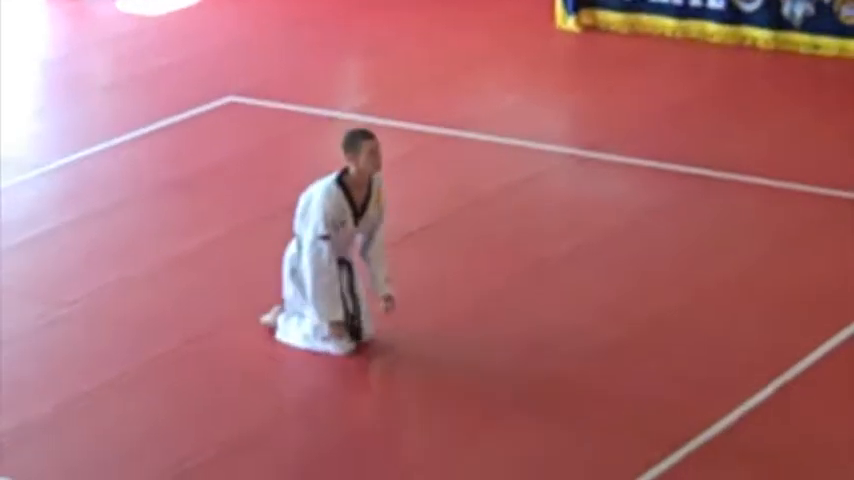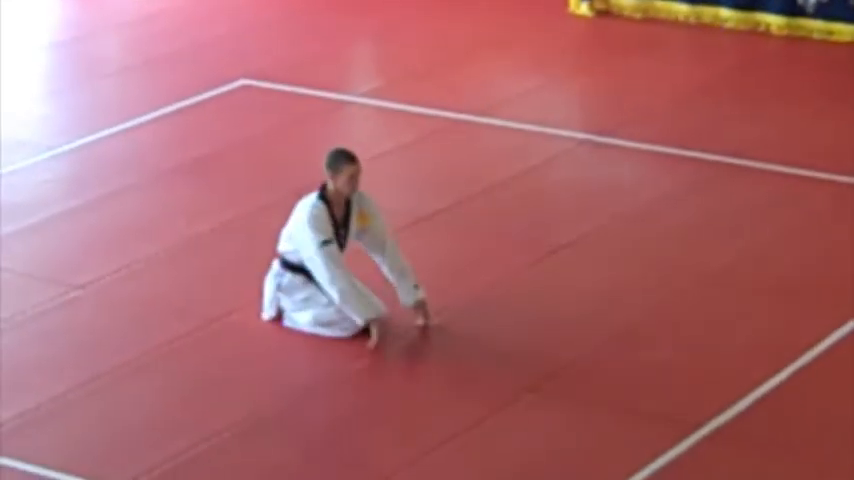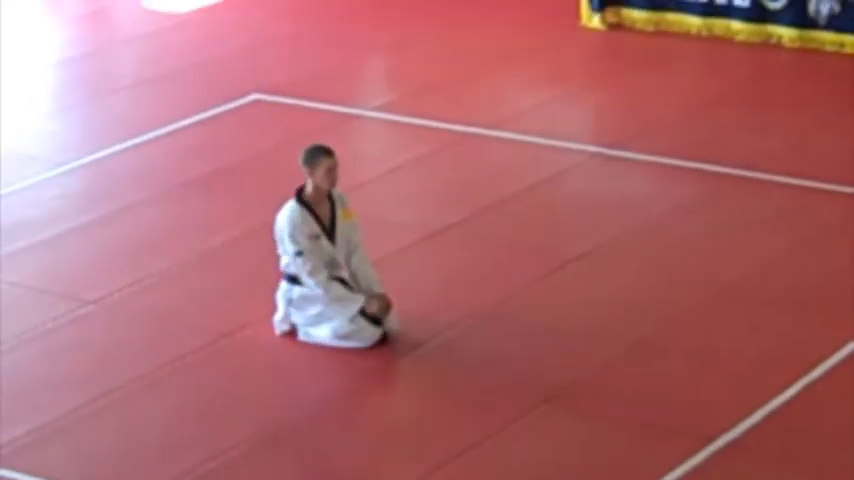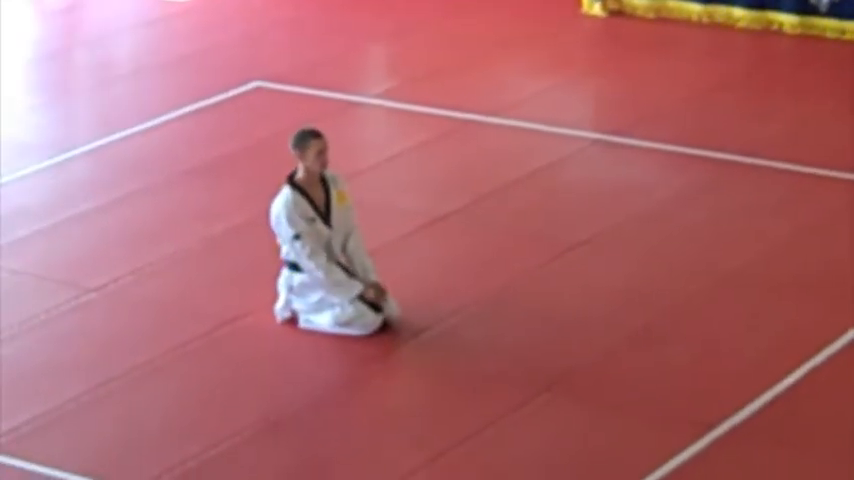
dt=0.4s
person 1, frame 1
left shoulder: (374, 184)
right shoulder: (327, 198)
left elbow: (372, 239)
right elbow: (317, 259)
left wrist: (382, 287)
right wrist: (331, 317)
left hip: (340, 261)
right hip: (309, 264)
left knee: (362, 333)
right knee: (340, 343)
left ankle: (299, 304)
right ankle: (281, 320)
person 1, frame 2
left shoulder: (361, 203)
right shoulder: (311, 215)
left elbow: (385, 250)
right elbow: (333, 272)
left wrist: (414, 295)
right wrist: (367, 317)
left hip: (321, 272)
right hip: (293, 278)
left knee: (376, 313)
right knee: (349, 322)
left ankle: (306, 302)
right ankle: (289, 311)
person 1, frame 3
left shoulder: (339, 201)
right shoulder: (291, 220)
left elbow: (354, 252)
right elbow: (312, 278)
left wrist: (375, 292)
right wrist: (362, 303)
left hip: (335, 282)
right hip: (306, 293)
left knee: (386, 324)
right knee: (369, 333)
right ankle: (300, 324)
person 1, frame 4
left shoulder: (333, 183)
right shoulder: (287, 206)
left elbow: (351, 236)
right elbow: (312, 262)
left wrist: (369, 279)
right wrist: (360, 290)
left hip: (335, 269)
right hip: (308, 280)
left knee: (389, 310)
right knee: (369, 320)
right ankle: (300, 309)
